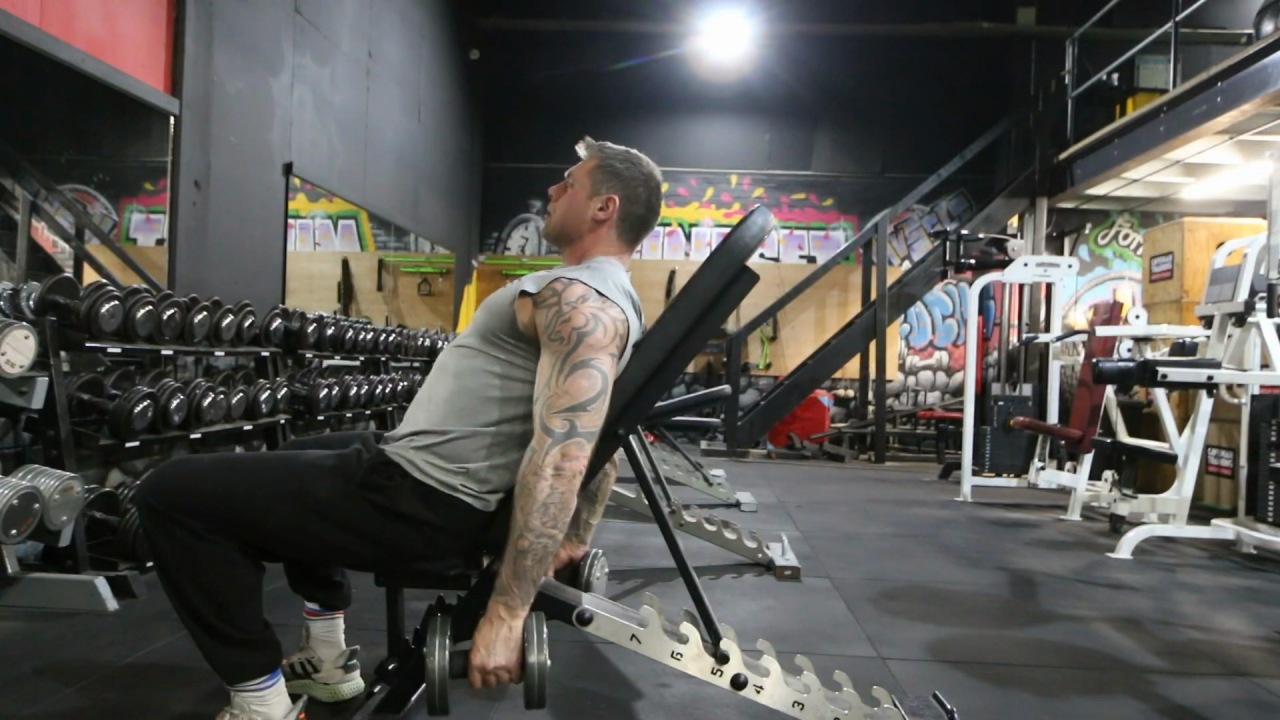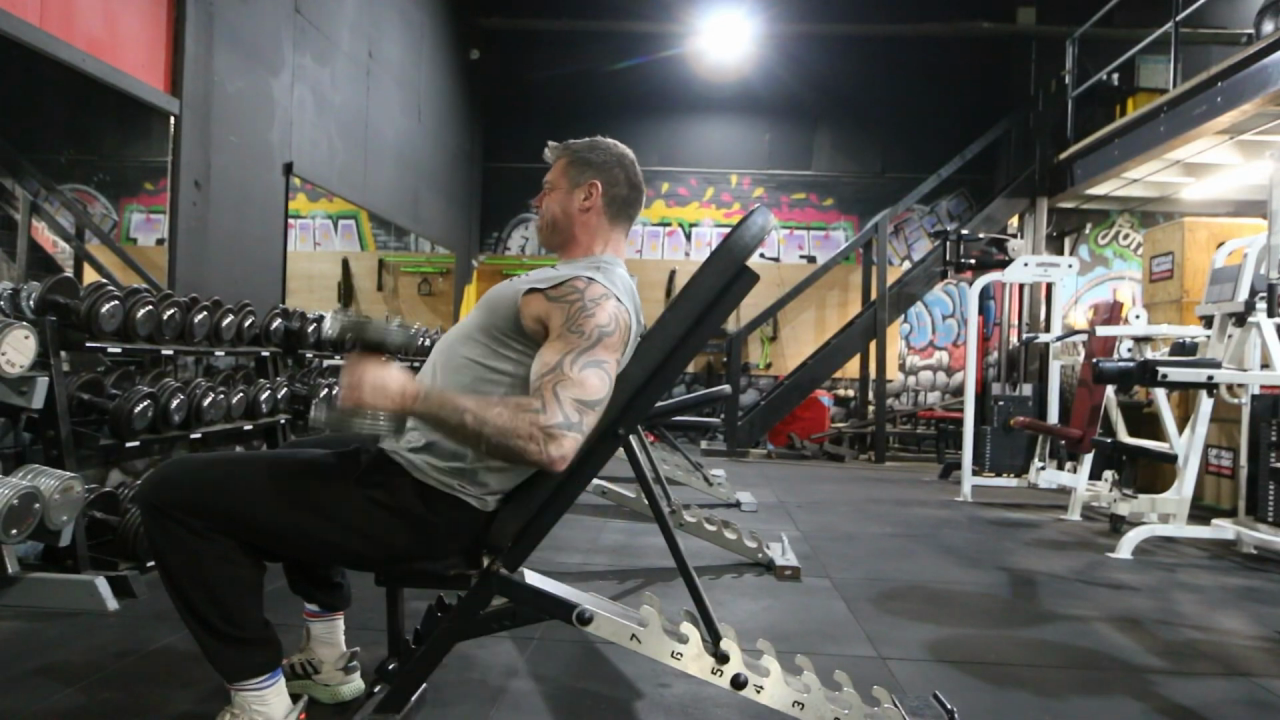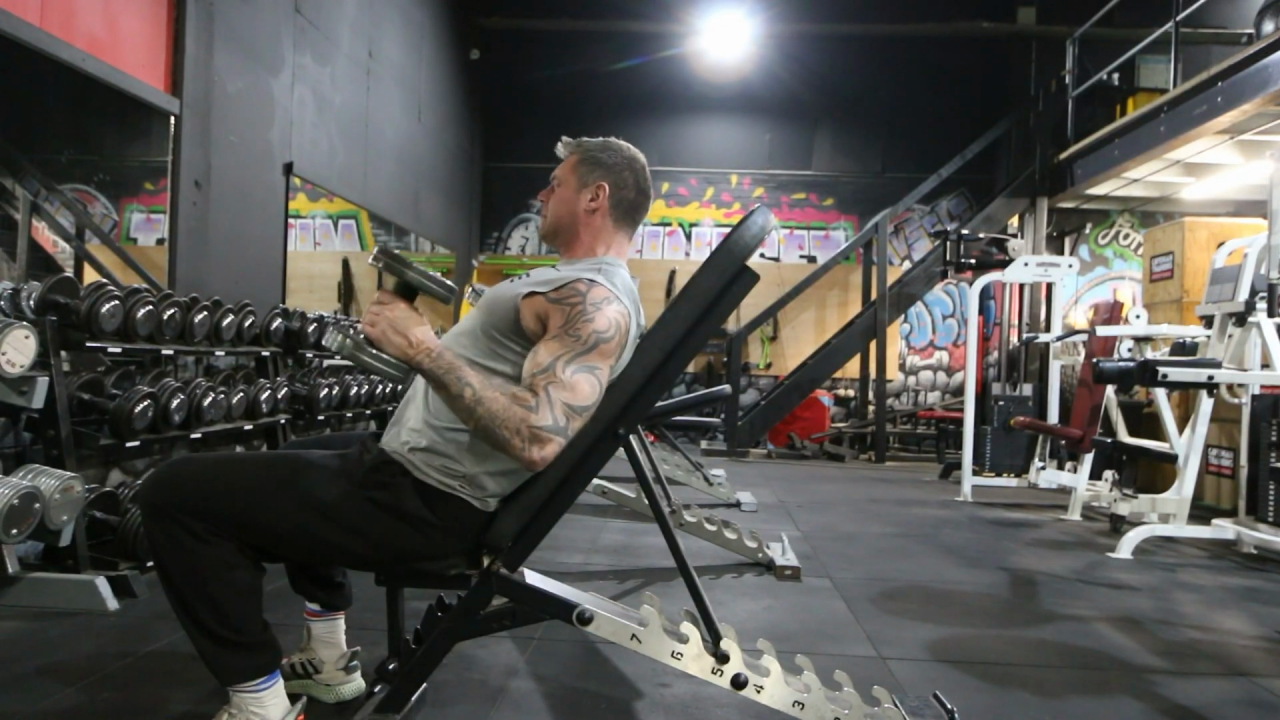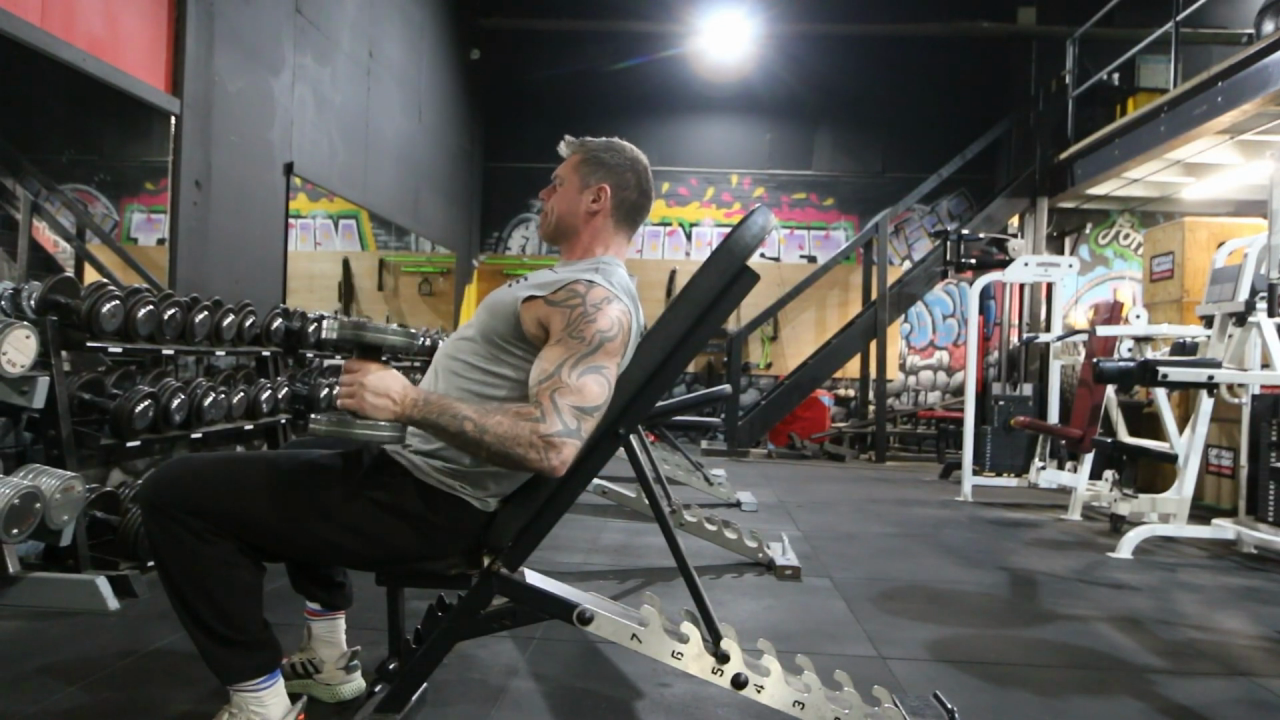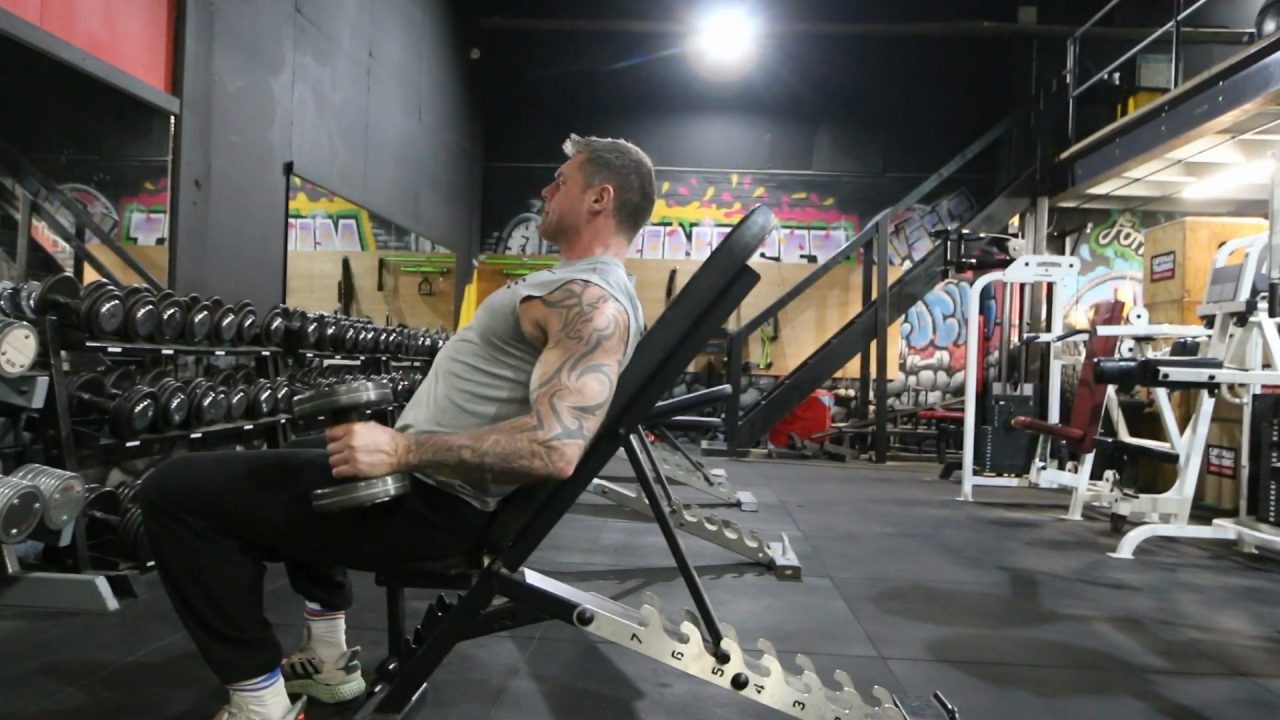
dt=1s
person 1, frame 1
left shoulder: (580, 300)
right shoulder: (602, 300)
left elbow: (561, 455)
right elbow: (592, 443)
left wrist: (505, 613)
right wrist: (576, 540)
left hip: (420, 498)
right hip: (435, 482)
left knee: (172, 493)
right knee: (297, 458)
right ankle: (328, 660)
person 1, frame 2
left shoulder: (593, 300)
right shoulder: (587, 287)
left elbow: (552, 438)
left wrist: (407, 394)
right wrist: (414, 392)
left hip: (427, 496)
right hip: (435, 480)
left knee: (175, 492)
right knee: (294, 463)
right ankle: (327, 661)
person 1, frame 3
left shoulder: (595, 302)
right shoulder: (585, 286)
left elbow: (536, 437)
left wrist: (423, 347)
left hip: (427, 498)
right hip: (424, 472)
left knee: (176, 493)
right knee: (297, 459)
right ankle: (328, 661)
person 1, frame 4
left shoulder: (594, 304)
right shoulder: (583, 286)
left elbow: (551, 444)
left wrist: (408, 401)
left hip: (429, 499)
right hip: (423, 469)
left knee: (176, 493)
right knee: (296, 462)
right ankle: (328, 660)
person 1, frame 5
left shoulder: (592, 303)
right shoulder: (583, 287)
left elbow: (555, 448)
left wrist: (401, 449)
left hip: (432, 499)
right hip: (430, 476)
left knee: (177, 491)
right knee: (298, 463)
right ankle: (327, 661)
